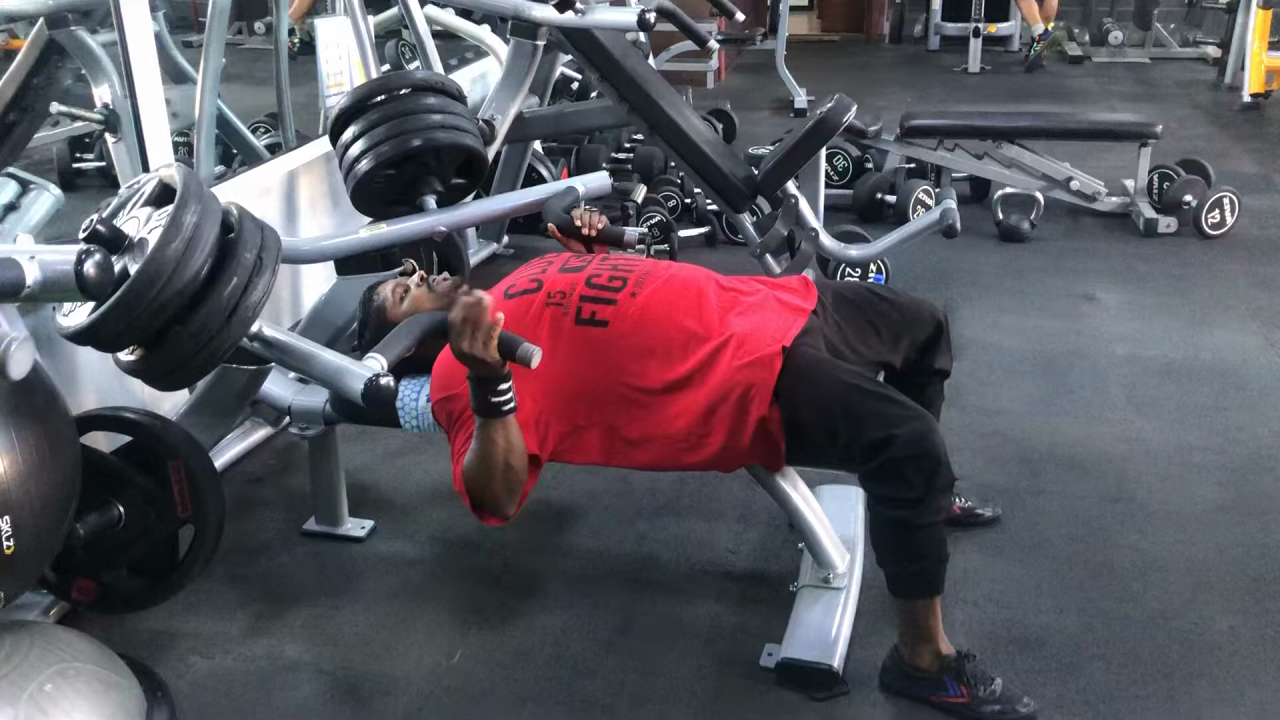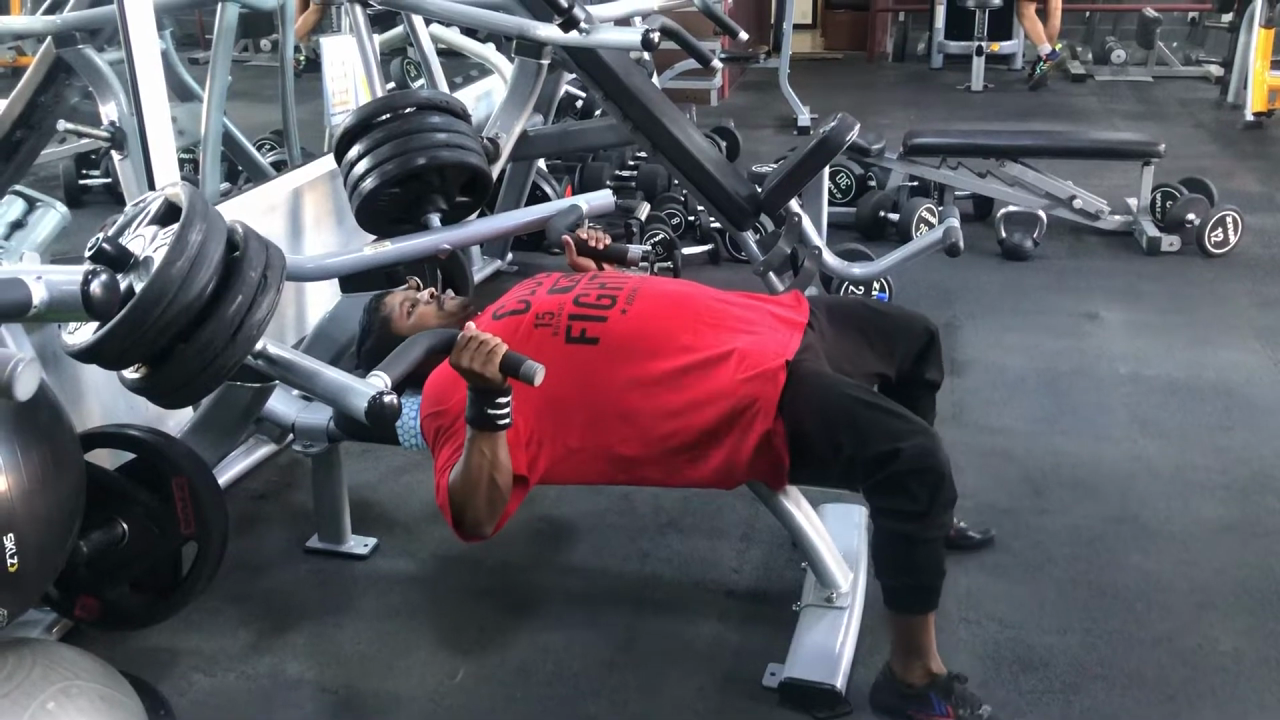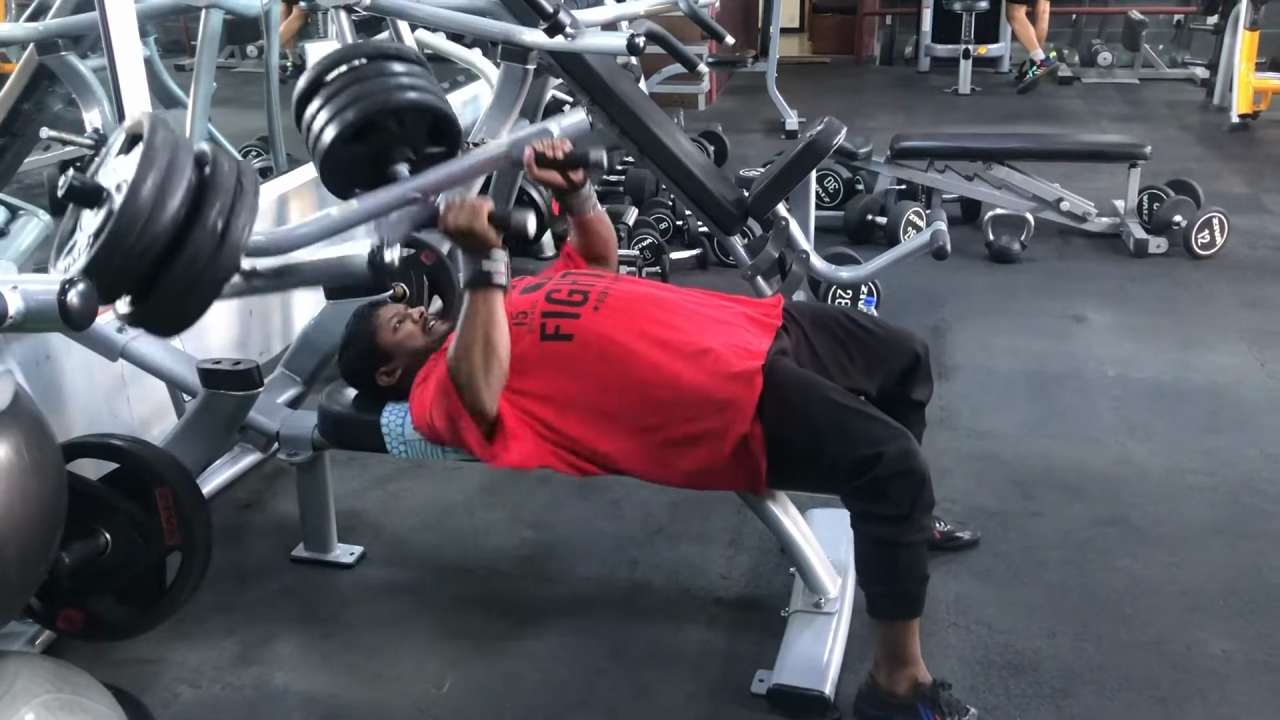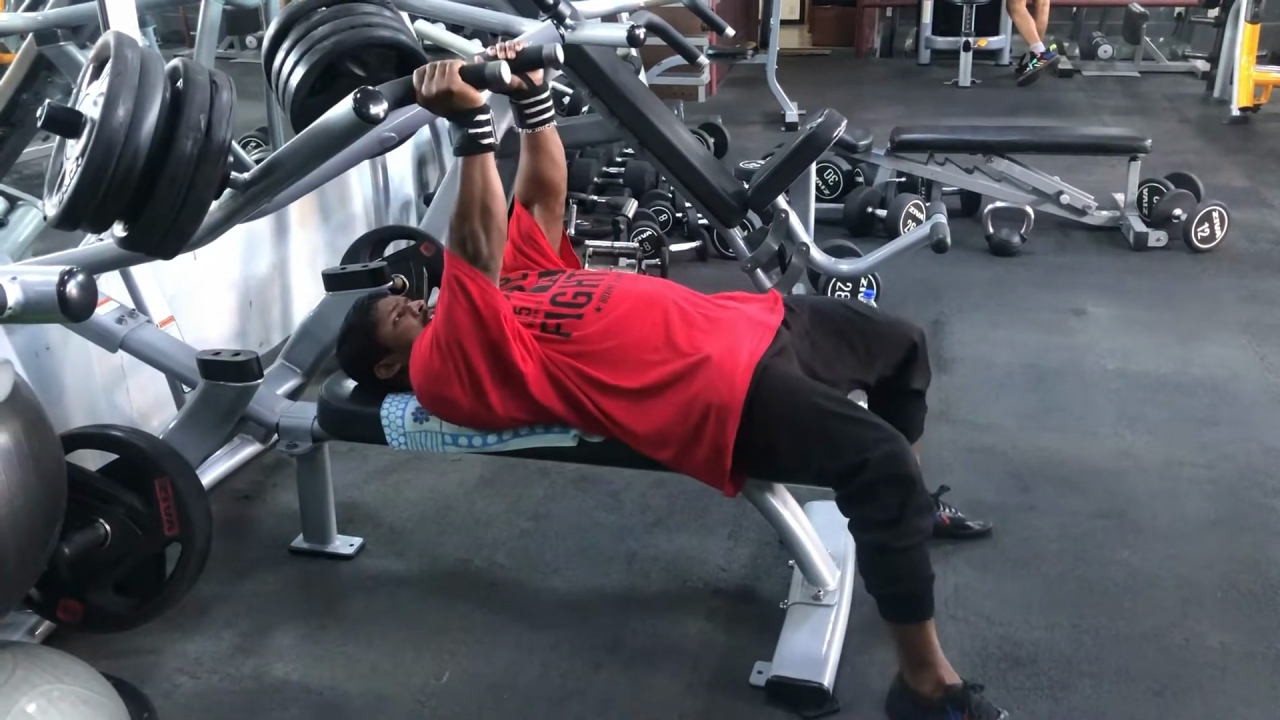
dt=1s
person 1, frame 1
left shoulder: (513, 290)
right shoulder: (458, 366)
right elbow: (497, 498)
left wrist: (592, 246)
right wrist: (488, 380)
right hip: (747, 379)
left knee: (921, 326)
right knee: (911, 443)
left ankle: (915, 495)
right ankle: (924, 658)
person 1, frame 2
left shoulder: (509, 309)
right shoulder: (451, 385)
right elbow: (476, 517)
left wrist: (597, 268)
right wrist: (486, 399)
right hip: (746, 396)
left knee: (914, 340)
right knee: (915, 456)
left ankle: (914, 513)
person 1, frame 3
left shoulder: (504, 302)
right shoulder: (439, 387)
left elbow: (602, 259)
right elbow: (482, 404)
left wrist: (572, 188)
right wrist: (481, 262)
right hip: (727, 398)
left knee: (904, 358)
right knee: (893, 462)
left ankle: (900, 523)
person 1, frame 4
left shoulder: (504, 286)
right shoulder: (445, 365)
left elbow: (541, 196)
right elbow: (474, 247)
left wrist: (528, 95)
right wrist: (468, 123)
right hip: (717, 390)
left knee: (898, 345)
right knee: (879, 461)
left ankle: (907, 511)
